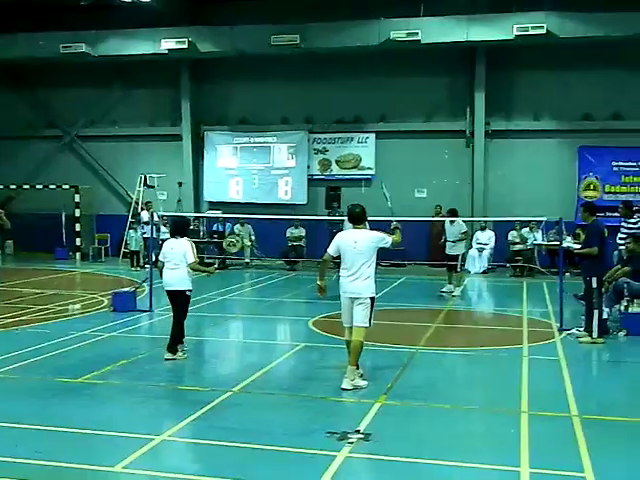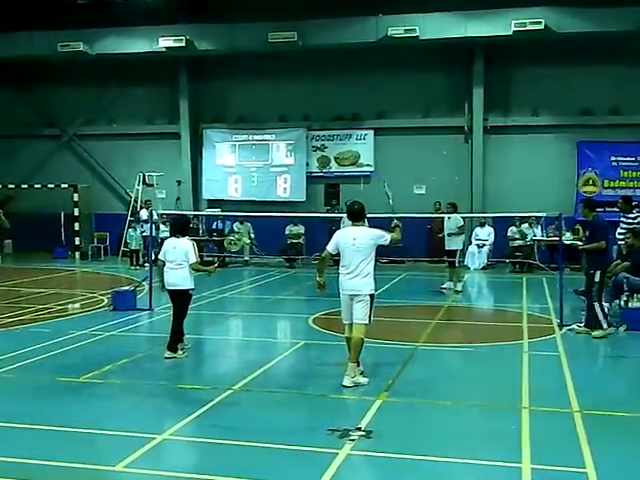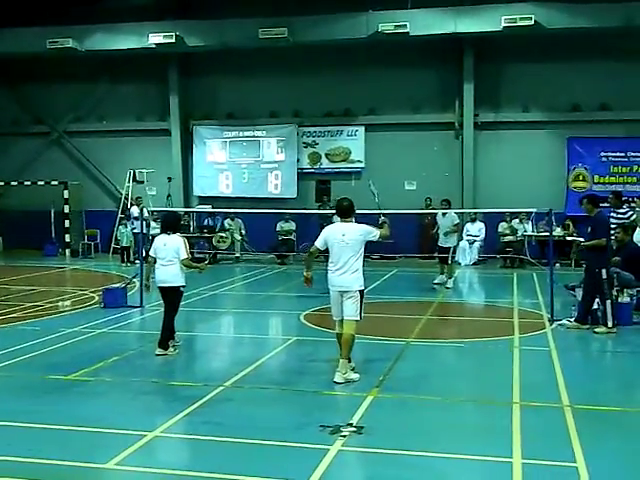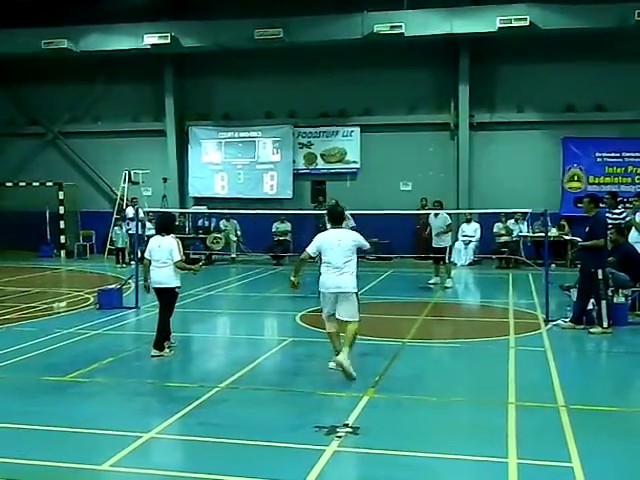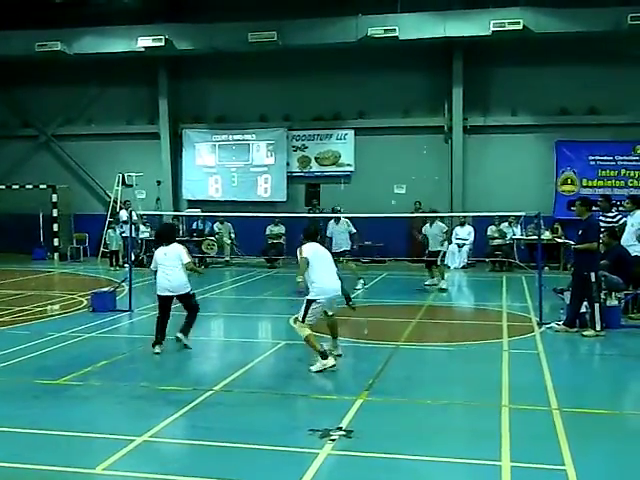
dt=0.7s
person 1, frame 1
left shoulder: (341, 236)
right shoulder: (374, 236)
left elbow: (326, 259)
right elbow: (397, 240)
left wrist: (321, 279)
right wrist: (396, 228)
left hip: (346, 289)
right hip: (364, 291)
left knee: (349, 330)
right knee: (359, 332)
left ankle: (354, 368)
right ankle: (350, 376)
person 1, frame 2
left shoulder: (340, 234)
right shoulder: (373, 234)
left elbow: (324, 257)
right elbow: (396, 238)
left wrist: (320, 276)
right wrist: (397, 227)
left hip: (345, 287)
right hip: (363, 288)
left knee: (349, 327)
right knee: (358, 329)
left ankle: (355, 365)
right ankle: (351, 374)
person 1, frame 3
left shoulder: (328, 230)
right shoulder: (362, 230)
left elbow: (312, 252)
right elbow: (385, 234)
left wrist: (307, 271)
right wrist: (384, 223)
left hip: (335, 283)
right hip: (353, 284)
left knee: (339, 323)
right knee: (349, 325)
left ankle: (346, 361)
right ankle: (342, 370)
person 1, frame 4
left shoulder: (321, 237)
right shoulder: (354, 236)
left elbow: (303, 258)
right elbow: (368, 248)
left wrist: (294, 276)
right wrist: (357, 247)
left hip: (327, 285)
right hip: (348, 285)
left knee: (330, 319)
right knee: (352, 323)
left ankle: (339, 357)
right ankle: (344, 354)
person 1, frame 5
left shoulder: (304, 249)
right shoulder: (324, 250)
left elbow: (303, 261)
right elbow: (334, 273)
left wrist: (300, 278)
left hip: (321, 291)
right hip: (335, 289)
left knee: (301, 325)
right knee: (329, 315)
left ankle: (325, 358)
right ankle: (335, 347)
person 2, frame 1
left shoulder: (167, 243)
right shoulder: (187, 243)
left elbow: (160, 265)
right elbow: (192, 266)
right wrist: (208, 269)
left hip: (168, 284)
right hip: (182, 284)
left knee: (178, 314)
right knee: (179, 316)
left ankle: (179, 342)
right ankle: (172, 351)
person 2, frame 2
left shoulder: (167, 242)
right shoulder: (189, 243)
left elbow: (160, 264)
right elbow: (194, 266)
left wrist: (162, 280)
right wrist: (208, 269)
left hip: (170, 283)
right hip: (184, 284)
left knee: (178, 313)
right knee: (179, 315)
left ankle: (179, 340)
right ankle: (172, 349)
person 2, frame 3
left shoulder: (158, 239)
right shoulder: (179, 240)
left elbow: (150, 261)
right elbow: (185, 262)
left wrist: (147, 279)
right wrist: (198, 266)
left hip: (161, 280)
right hip: (175, 281)
left knee: (169, 310)
right knee: (170, 312)
left ankle: (170, 338)
right ankle: (162, 346)
person 2, frame 4
left shoulder: (152, 241)
right shoulder: (174, 241)
left elbow: (146, 263)
right elbow: (178, 264)
left wrist: (145, 280)
right wrist: (193, 268)
left hip: (156, 281)
right hip: (170, 282)
left knee: (165, 311)
right knee: (165, 313)
left ankle: (166, 339)
right ankle: (158, 347)
person 2, frame 5
left shoulder: (158, 252)
right shoulder: (180, 248)
left elbow: (154, 271)
right elbow: (189, 266)
right wrist: (198, 270)
left hip: (163, 288)
right hip: (181, 286)
left knee: (163, 316)
right knee: (193, 310)
left ankle: (158, 344)
right ankle: (182, 334)
person 3, frame 1
left shoulder: (594, 227)
right shoulder: (595, 226)
left elbow: (594, 250)
left wrist: (578, 251)
right wrist: (580, 248)
left hip: (594, 270)
right hip: (591, 269)
left knee: (594, 302)
right knee: (590, 301)
left ankle: (596, 335)
right ankle: (590, 330)
person 3, frame 2
left shoulder: (598, 223)
right shoulder: (591, 222)
left elbow: (602, 244)
left wrist: (583, 247)
right wrist: (583, 246)
left hip: (598, 265)
right hip: (592, 265)
left knee: (594, 296)
right knee: (590, 295)
left ankle: (604, 326)
right ankle: (591, 325)
person 3, frame 3
left shoulder: (601, 219)
right shoulder: (594, 218)
left elbow: (602, 241)
left wrist: (585, 244)
right wrist: (583, 244)
left hip: (600, 264)
right hip: (592, 263)
left knee: (604, 294)
right knee: (587, 293)
left ankle: (609, 325)
right ankle: (581, 320)
person 3, frame 4
left shoulder: (599, 219)
right shoulder: (591, 219)
left elbow: (600, 242)
left wrist: (582, 244)
right wrist: (580, 244)
left hip: (596, 264)
right hip: (587, 263)
left knee: (599, 294)
right knee: (582, 293)
left ankle: (604, 325)
right ankle: (576, 320)
person 3, frame 5
left shoulder: (592, 223)
right shoulder: (583, 222)
left elbow: (593, 245)
left wrist: (575, 247)
right wrist: (573, 245)
left hip: (589, 268)
right hip: (580, 266)
left knee: (592, 297)
right knee: (575, 296)
left ankle: (597, 328)
right ankle: (570, 324)
